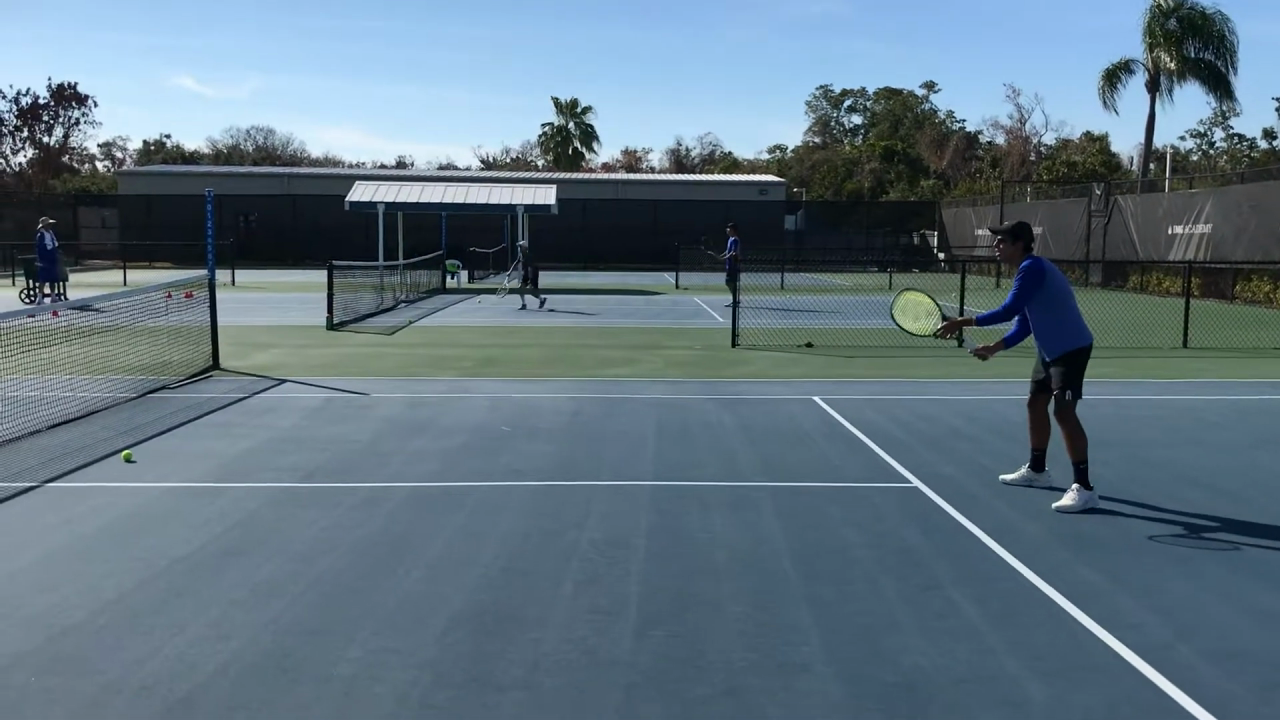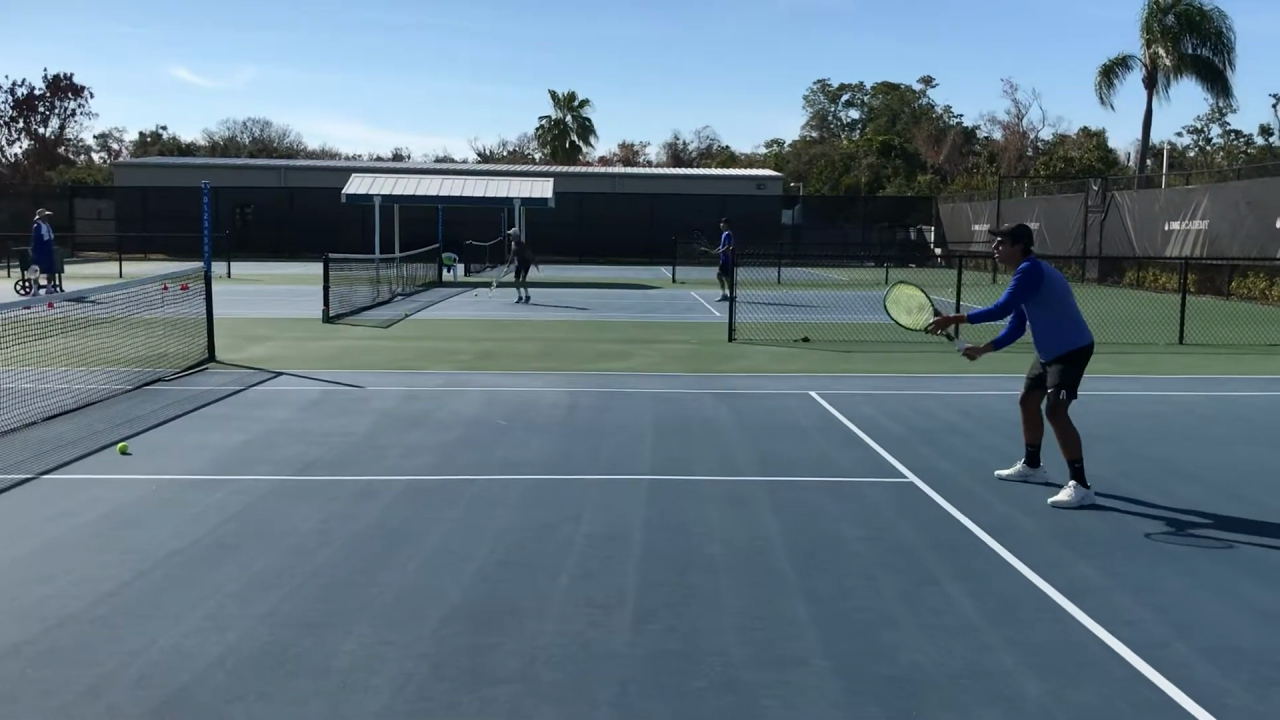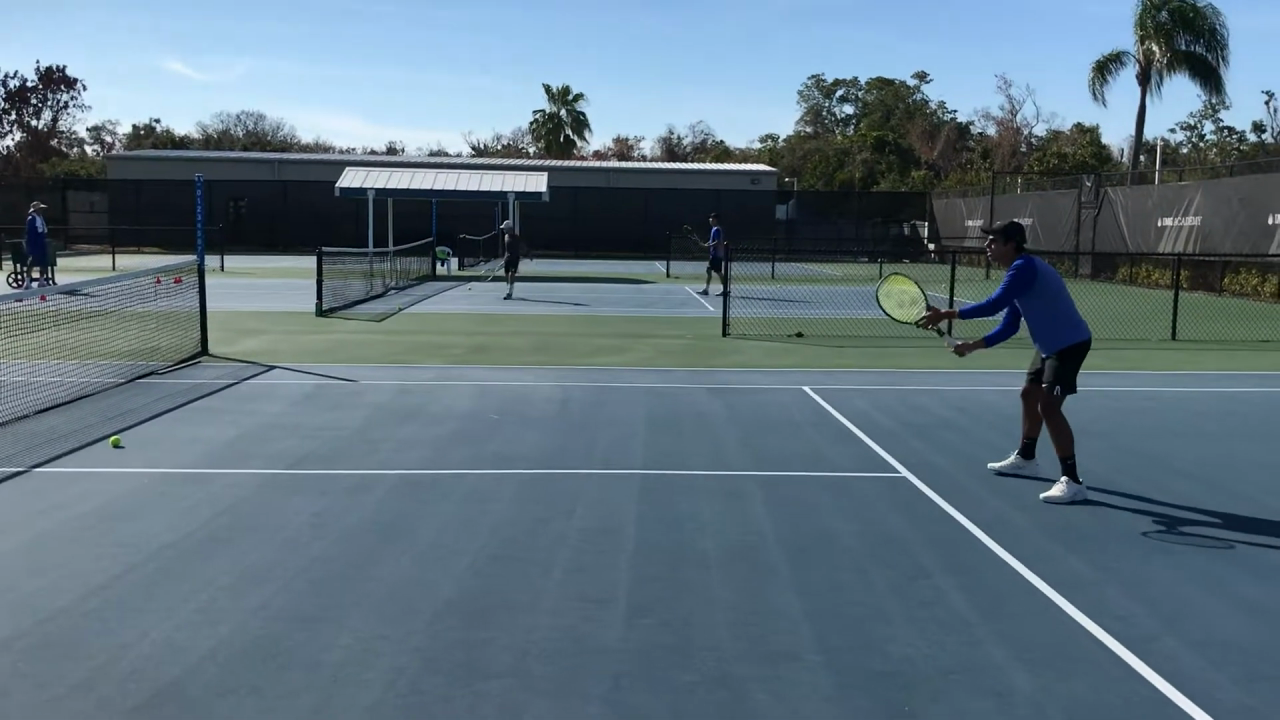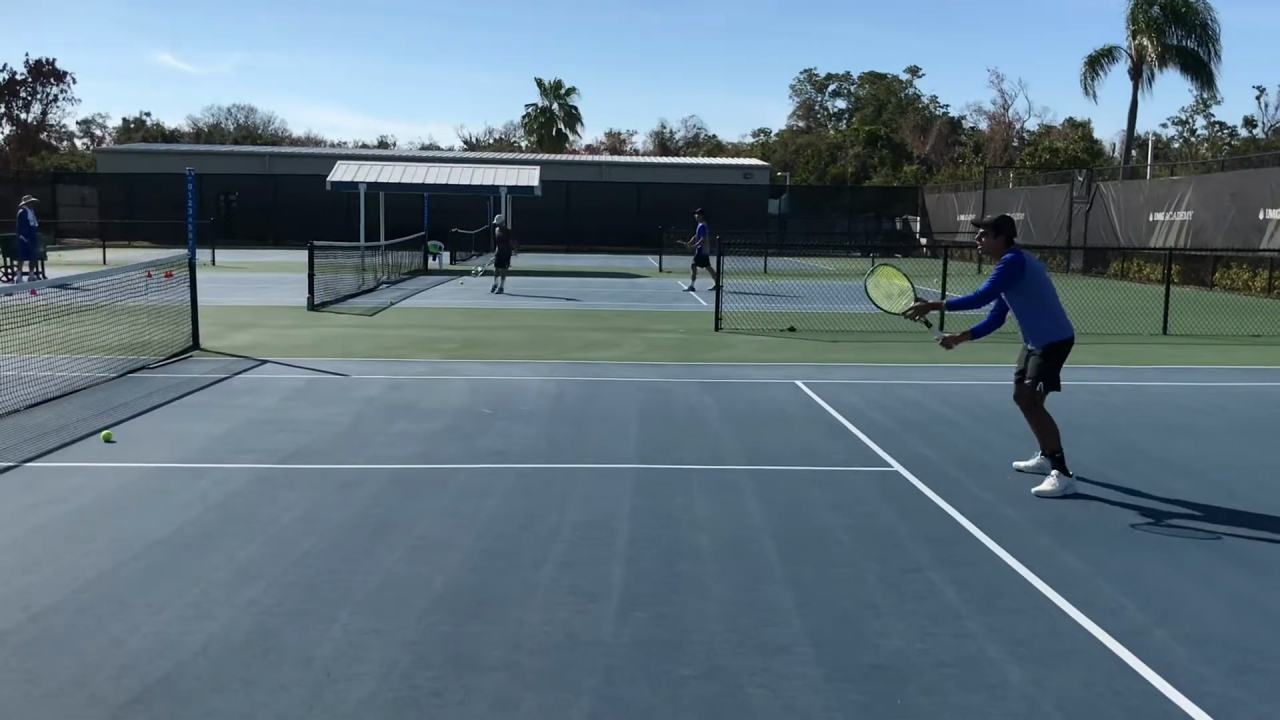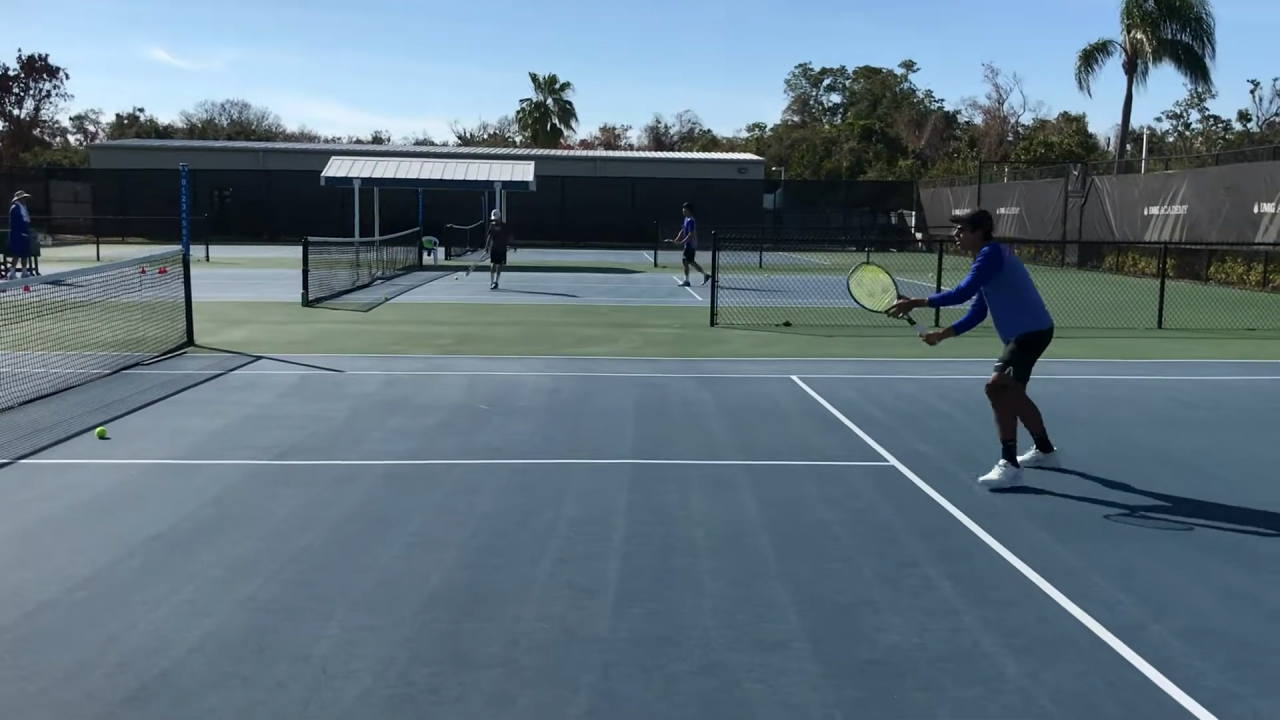
dt=0.2s
person 1, frame 1
left shoulder: (1032, 267)
right shoulder: (1026, 271)
left elbow: (1007, 312)
right elbow: (1023, 325)
left wrist: (963, 323)
right wrist: (994, 347)
left hip: (1071, 348)
right hip: (1051, 350)
left knee: (1064, 412)
right knee: (1035, 404)
left ankle: (1084, 488)
right ankle: (1036, 469)
person 1, frame 2
left shoulder: (1030, 270)
right shoulder: (1024, 274)
left elbow: (1001, 310)
right elbow: (1015, 329)
left wrist: (955, 319)
right wrist: (983, 348)
left hip: (1072, 348)
right hip: (1051, 350)
left knee: (1055, 411)
right knee: (1028, 401)
left ankle: (1080, 485)
right ankle: (1031, 465)
person 1, frame 3
left shoulder: (1025, 267)
right shoulder: (1019, 271)
left elbow: (993, 305)
right elbow: (1009, 326)
left wrist: (947, 315)
right wrist: (974, 345)
left hip: (1069, 344)
right hip: (1050, 345)
left knee: (1049, 407)
right knee: (1030, 394)
left ankle: (1072, 481)
right ankle: (1025, 457)
person 1, frame 4
left shoulder: (1014, 261)
right shoulder: (1008, 264)
left elbow: (981, 297)
right elbow: (995, 318)
left wrist: (934, 306)
right wrist: (960, 337)
left hip: (1053, 340)
right hip: (1036, 340)
left knee: (1031, 402)
right knee: (1024, 397)
left ankle: (1062, 475)
right ankle: (1048, 458)
person 1, frame 5
left shoulder: (992, 254)
right shoulder: (986, 260)
left elbow: (963, 293)
right elbow: (975, 315)
left wrist: (916, 303)
right wrist: (942, 334)
left hip: (1031, 332)
right hip: (1022, 332)
left knee: (996, 387)
right knee: (1012, 393)
left ankle: (1010, 465)
right ankle: (1044, 451)
